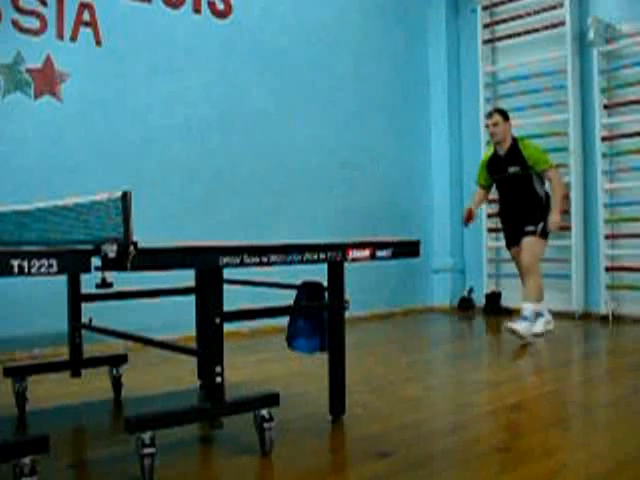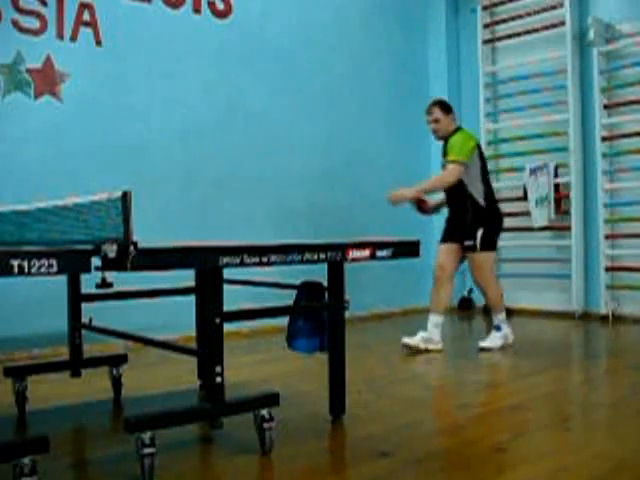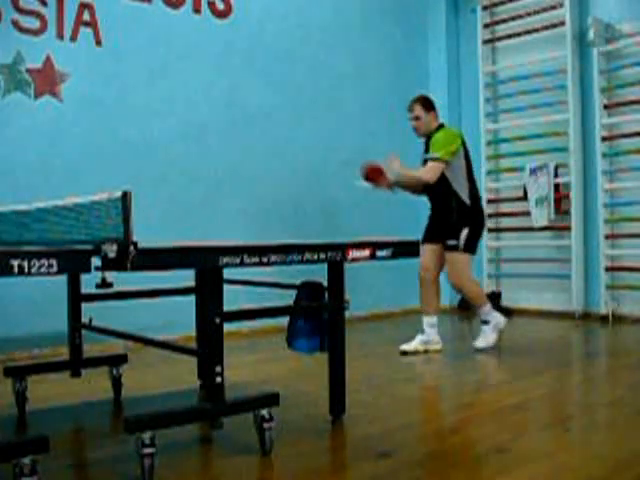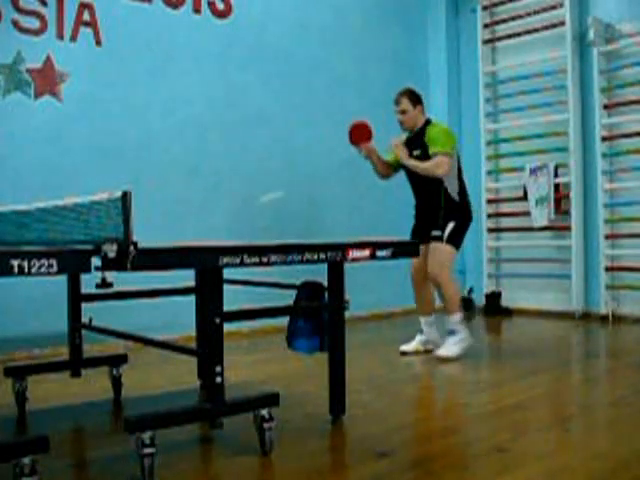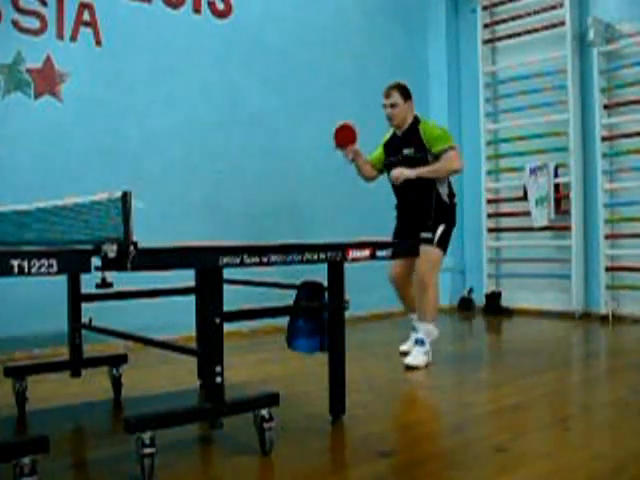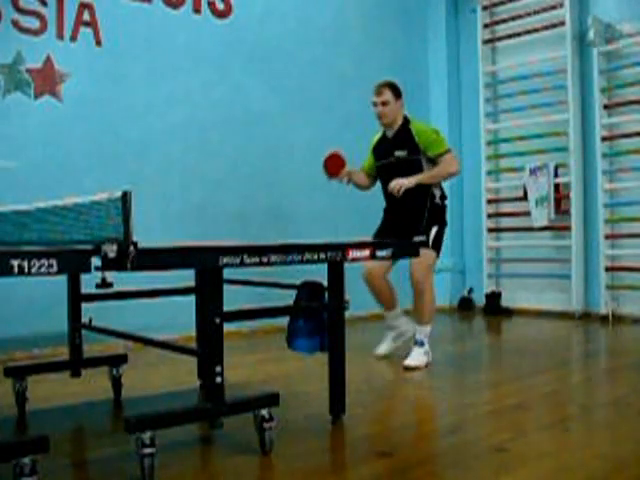
dt=0.7s
person 1, frame 1
left shoulder: (528, 150)
right shoulder: (489, 160)
left elbow: (556, 179)
right elbow: (483, 189)
left wrist: (555, 211)
right wrist: (473, 207)
left hip: (536, 215)
right hip: (511, 220)
left knee: (529, 265)
right knee: (526, 271)
left ankle: (526, 319)
right ankle: (543, 315)
person 1, frame 2
left shoulder: (461, 139)
right shoulder: (451, 144)
left elbow: (451, 177)
left wrist: (414, 192)
right wrist: (439, 204)
left hip: (480, 219)
right hip: (460, 218)
left knee: (483, 276)
right knee: (442, 272)
left ankle: (502, 329)
right ankle: (432, 335)
person 1, frame 3
left shoulder: (446, 137)
right shoulder: (432, 142)
left elbow: (430, 176)
right elbow: (425, 186)
left wrist: (400, 170)
right wrist: (395, 183)
left hip: (463, 217)
right hip: (441, 217)
left knee: (458, 278)
right knee: (426, 272)
left ankle: (490, 318)
right ankle: (429, 335)
person 1, frame 4
left shoulder: (437, 132)
right shoulder: (407, 141)
left elbow: (440, 168)
right elbow: (385, 172)
left wrist: (407, 160)
right wrist: (372, 155)
left hip: (450, 213)
right hip: (425, 215)
left knee: (438, 272)
right knee: (418, 273)
left ankle: (459, 332)
right ankle: (428, 334)
person 1, frame 5
left shoulder: (430, 131)
right shoulder: (389, 141)
left elbow: (455, 163)
right elbow: (370, 173)
left wrist: (412, 172)
right wrist: (356, 157)
left hip: (435, 215)
right hip: (407, 217)
left knee: (425, 276)
right knee: (398, 275)
left ankle: (423, 345)
right ankle: (422, 329)
person 1, frame 6
left shoulder: (422, 132)
right shoulder: (378, 143)
left elbow: (452, 166)
right elbow: (368, 179)
left wrist: (412, 179)
right wrist: (351, 174)
left hip: (427, 216)
right hip: (394, 217)
left knee: (420, 276)
right knee: (372, 271)
left ankle: (422, 345)
right ankle: (400, 326)
